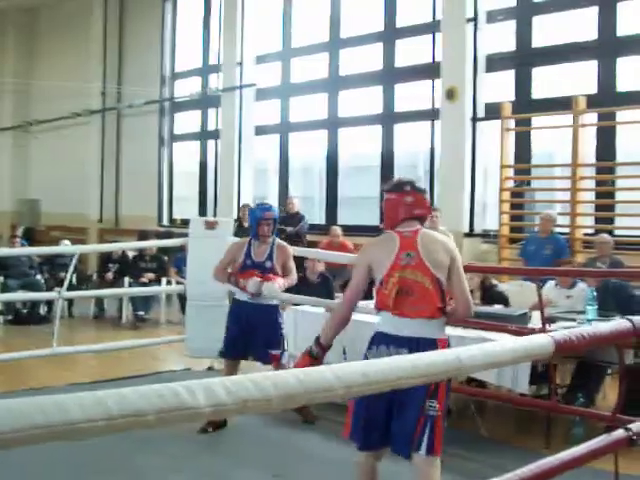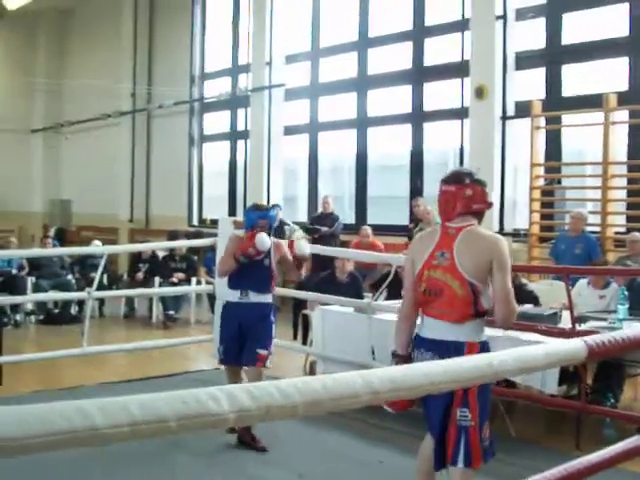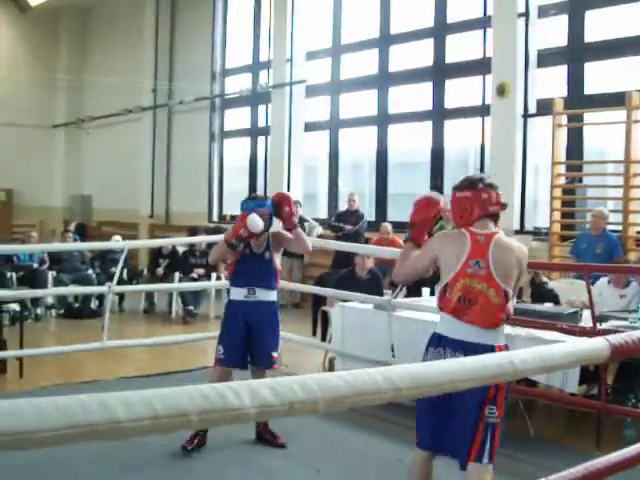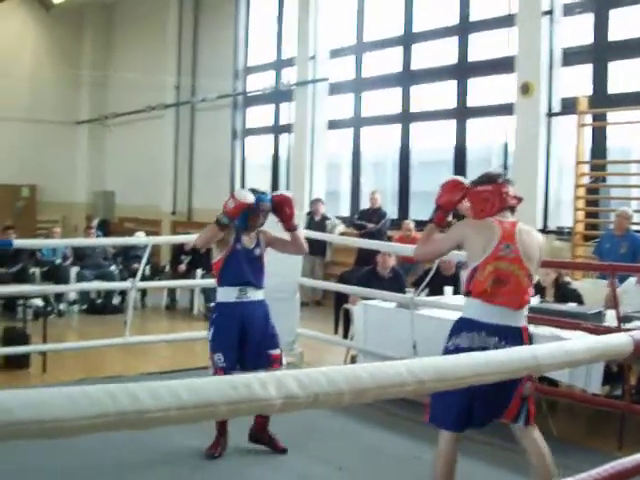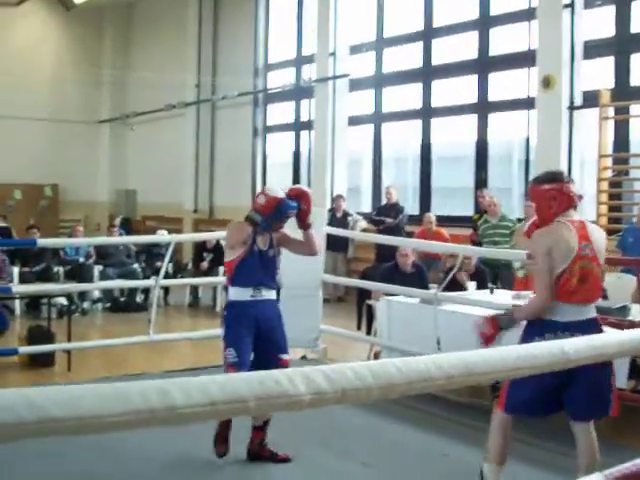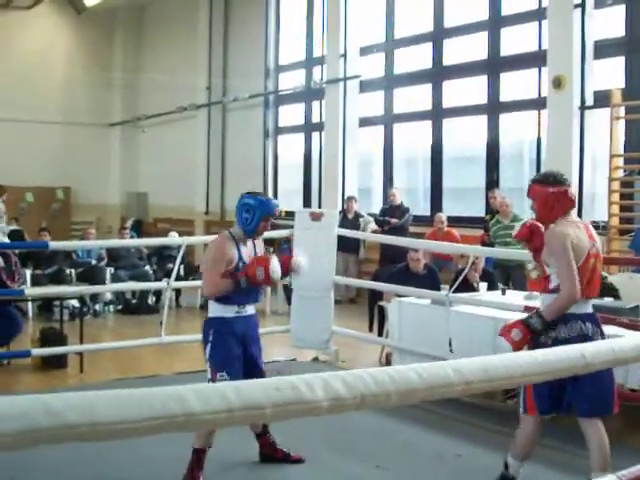
dt=0.4s
person 1, frame 1
left shoulder: (376, 247)
right shoulder: (445, 246)
left elbow: (344, 308)
right elbow: (464, 310)
left wrist: (318, 347)
left hip: (384, 347)
right hip: (429, 351)
left knee: (371, 447)
right knee: (426, 454)
person 1, frame 2
left shoulder: (421, 241)
right shoulder: (492, 245)
left elbow: (408, 308)
right elbow: (505, 318)
left wrist: (400, 359)
left hip: (424, 348)
right hip: (464, 354)
left knee: (436, 432)
person 1, frame 3
left shoulder: (445, 242)
right shoulder: (516, 251)
left elbow: (400, 275)
left wrist: (415, 232)
left hip: (443, 350)
right hip: (487, 355)
left knee: (427, 444)
person 1, frame 4
left shoulder: (470, 229)
right shoulder: (534, 239)
left elbow: (421, 253)
left wrist: (441, 213)
left hip: (470, 332)
right hip: (512, 337)
left knee: (449, 429)
right knee: (524, 425)
person 1, frame 5
left shoulder: (544, 237)
right shoulder: (598, 234)
left elbow: (542, 300)
left wrist: (501, 321)
left hip: (550, 332)
right hip: (587, 331)
left knee: (504, 412)
right knee: (583, 423)
person 1, frame 6
left shoulder: (556, 234)
right shoulder: (587, 231)
left elbow: (570, 294)
left wrist: (532, 323)
right wrist: (537, 247)
left hip: (559, 327)
right hip: (589, 327)
left knee: (533, 411)
right knee: (591, 417)
person 2, frame 1
left shoulder: (282, 249)
right shoulder: (239, 246)
left elbow: (292, 276)
right elbow: (218, 273)
left wrist: (280, 283)
right wrist: (236, 280)
left hip: (268, 310)
right hip: (241, 308)
left knee: (279, 365)
right knee: (230, 364)
person 2, frame 2
left shoulder: (278, 246)
right shoulder: (236, 241)
left elbow: (295, 273)
right elbow: (221, 271)
left wrist: (298, 263)
right wrist: (246, 253)
left hip: (261, 311)
right hip: (233, 309)
left knee: (255, 371)
right knee: (232, 368)
left ankle: (245, 430)
person 2, frame 3
left shoulder: (276, 238)
right shoulder: (235, 237)
left elbow: (306, 248)
right elbow: (213, 259)
left wrist: (290, 221)
right wrist: (236, 236)
left hip: (266, 309)
right hip: (237, 307)
left knee: (261, 371)
right knee: (222, 369)
left ankle: (262, 428)
right ankle: (202, 429)
person 2, frame 4
left shoulder: (263, 237)
right shoulder: (225, 233)
left elbow: (301, 249)
right elbow: (200, 243)
left wrist: (289, 222)
right wrist: (226, 218)
left hip: (257, 308)
right hip: (227, 308)
left knee: (271, 368)
right knee: (224, 374)
left ankle: (260, 428)
right ankle: (221, 434)
person 2, frame 5
left shoulder: (277, 236)
right shoulder: (239, 228)
left elbow: (312, 250)
right elbow: (235, 242)
left wrist: (305, 220)
right wrist: (257, 215)
left hip: (269, 308)
right hip: (241, 309)
right knee: (237, 374)
left ankle: (257, 444)
right ankle: (225, 425)
person 2, frame 6
left shoulder: (256, 245)
right shoulder: (222, 245)
left elbow: (260, 278)
right elbow: (209, 289)
left wrist: (280, 271)
right wrist: (248, 278)
left hip: (247, 322)
right hip: (222, 326)
left ankle: (268, 446)
